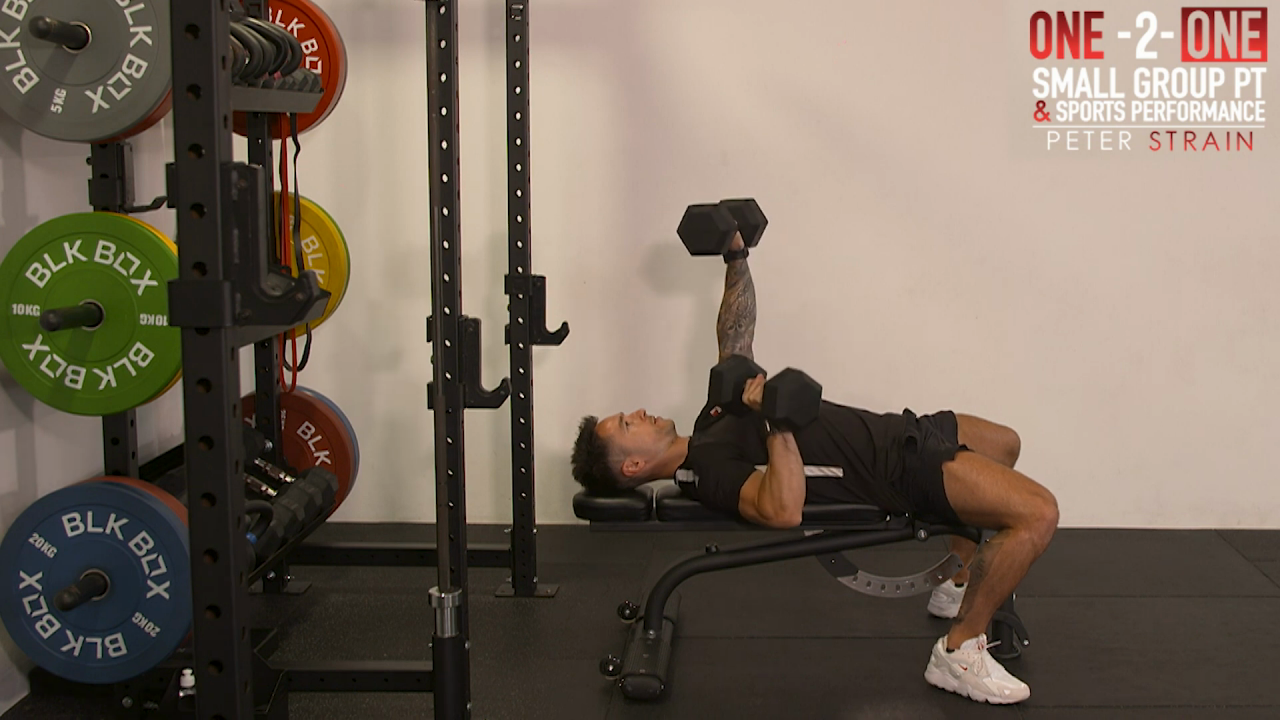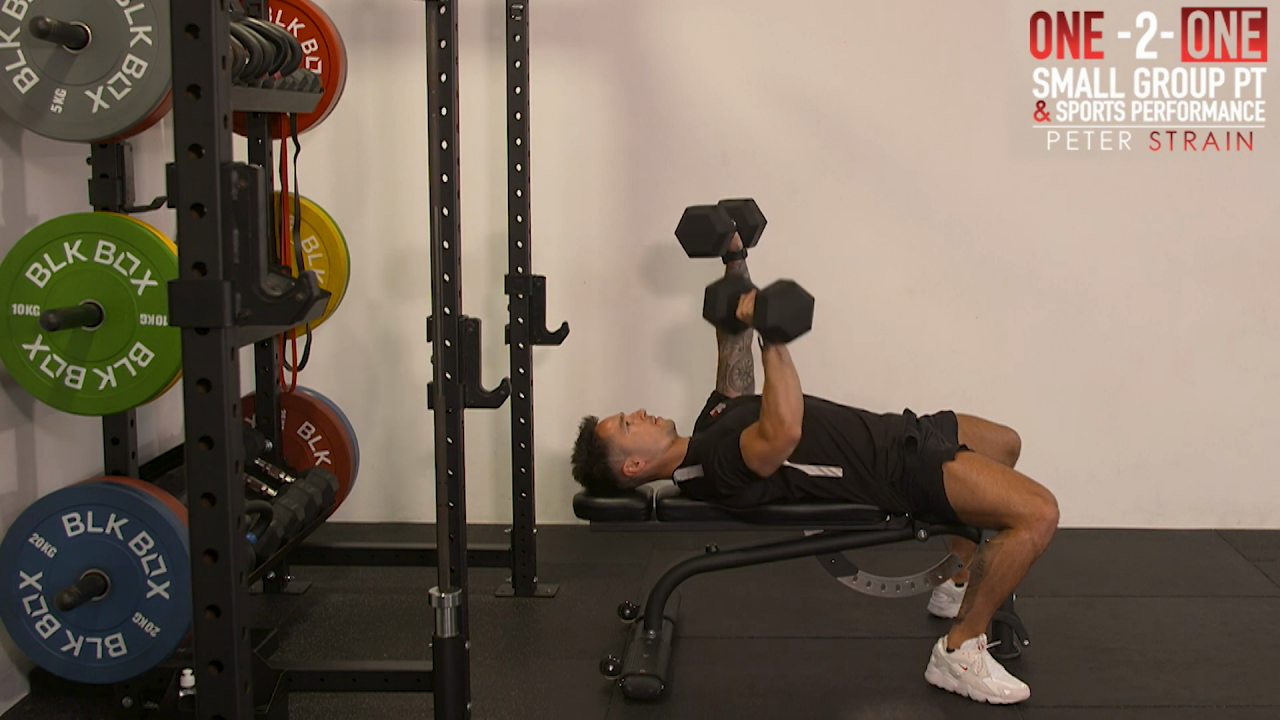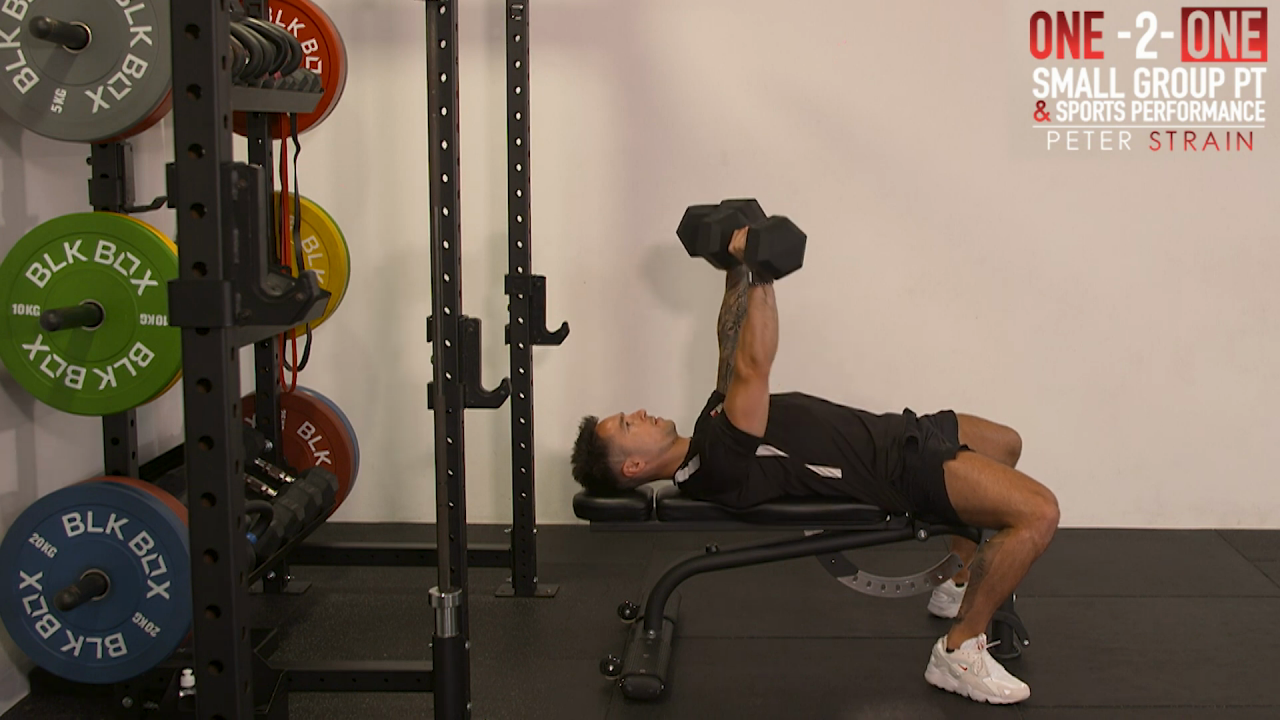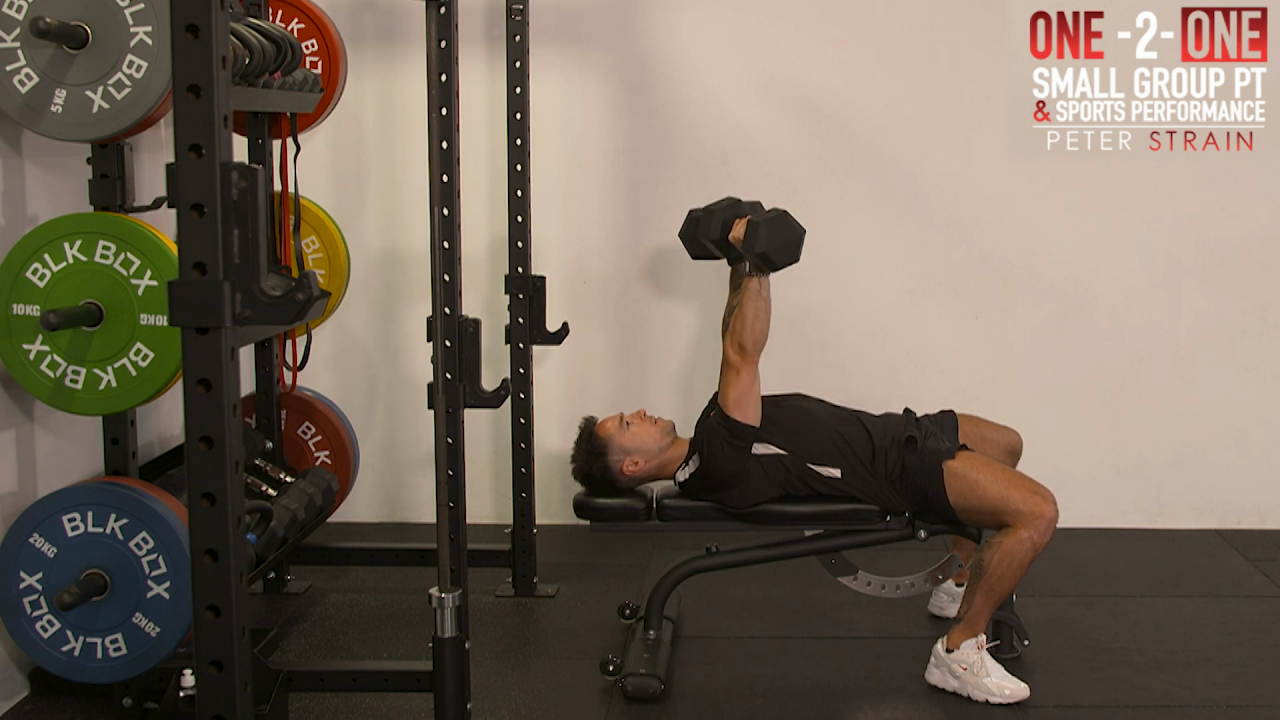
dt=0.4s
person 1, frame 1
left shoulder: (713, 422)
right shoulder: (709, 470)
left elbow: (736, 342)
right elbow: (785, 511)
left wrist: (736, 256)
right wrist: (774, 417)
right hip: (901, 471)
left knee: (1004, 443)
right knee: (1037, 512)
left ankle: (962, 587)
right ankle: (960, 653)
person 1, frame 2
left shoulder: (713, 423)
right shoulder: (712, 469)
left elbow: (735, 344)
right elbow: (784, 432)
left wrist: (734, 259)
right hip: (900, 470)
left knee: (1004, 443)
right knee: (1037, 512)
left ankle: (963, 586)
right ankle: (960, 653)
person 1, frame 3
left shoulder: (713, 424)
right shoulder: (714, 466)
left elbow: (735, 349)
right elbow: (754, 366)
left wrist: (739, 268)
right wrist: (760, 272)
right hip: (900, 470)
left knee: (1006, 444)
right knee: (1037, 511)
left ankle: (964, 587)
right ankle: (959, 654)
person 1, frame 4
left shoulder: (713, 427)
right shoulder: (715, 465)
left elbow: (737, 351)
right elbow: (742, 355)
left wrist: (741, 265)
right wrist: (756, 264)
right hip: (899, 469)
left knee: (1006, 445)
right knee: (1036, 511)
left ankle: (964, 587)
right ankle: (959, 654)
